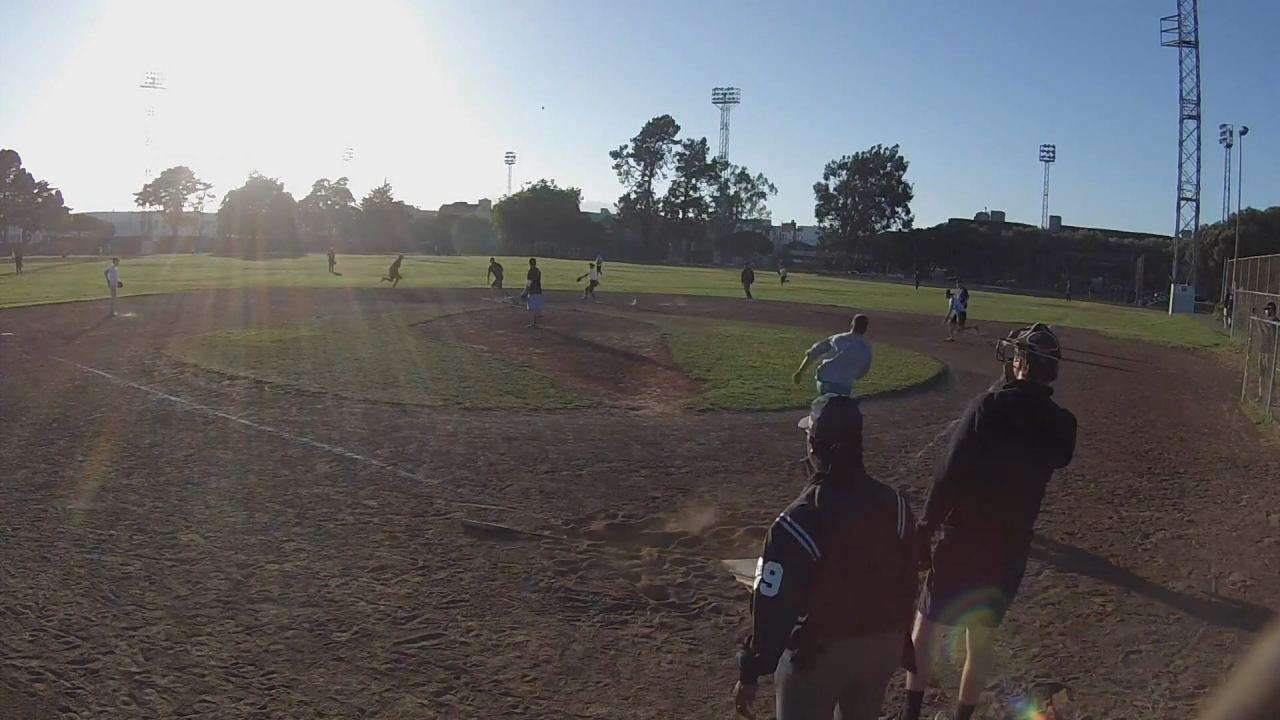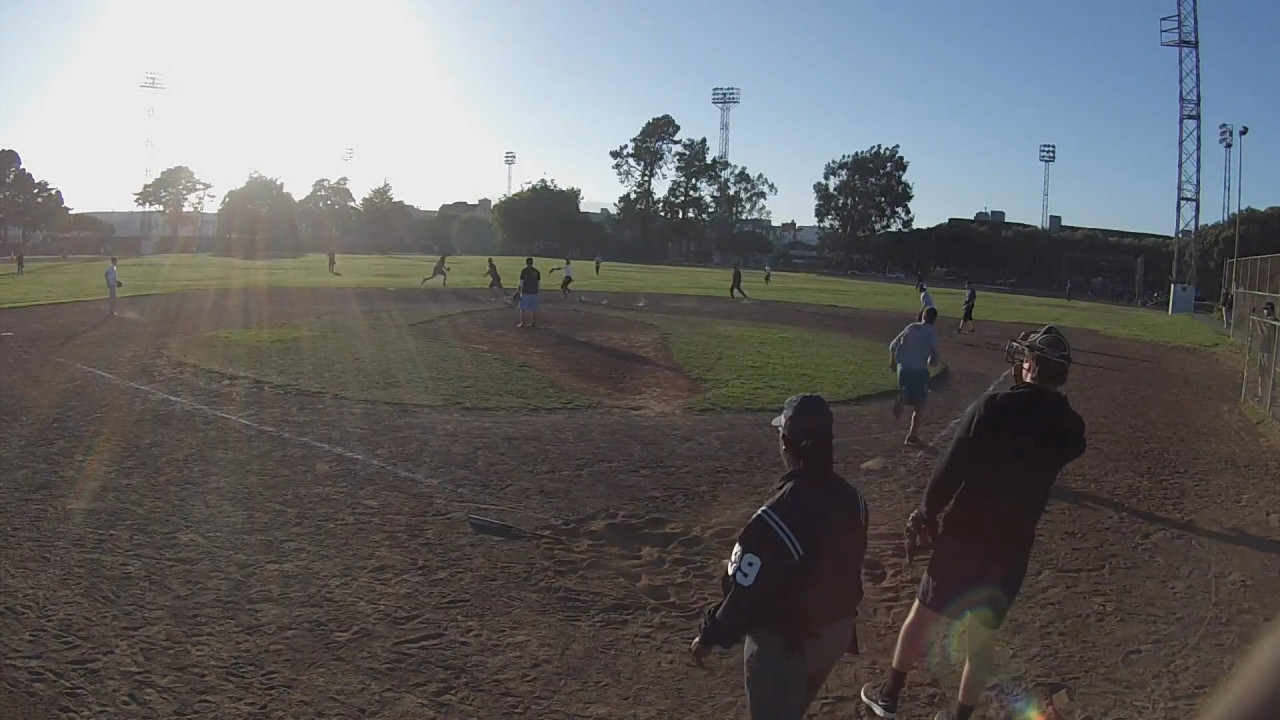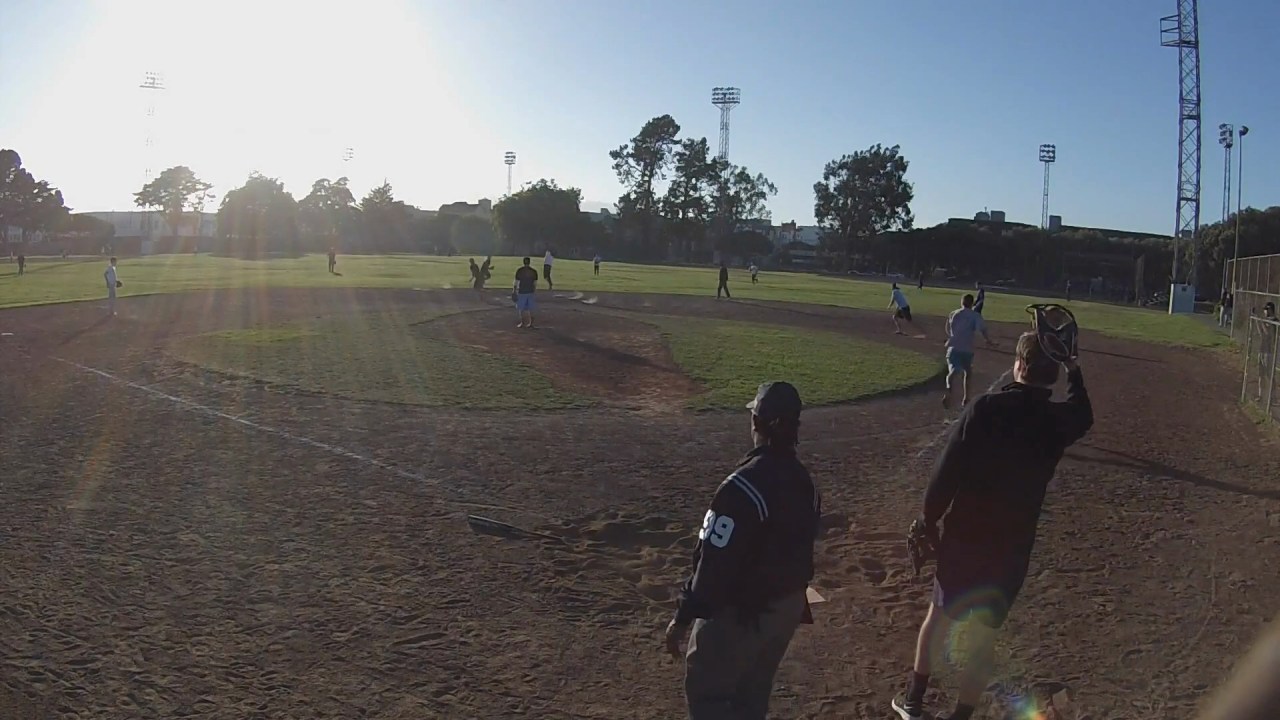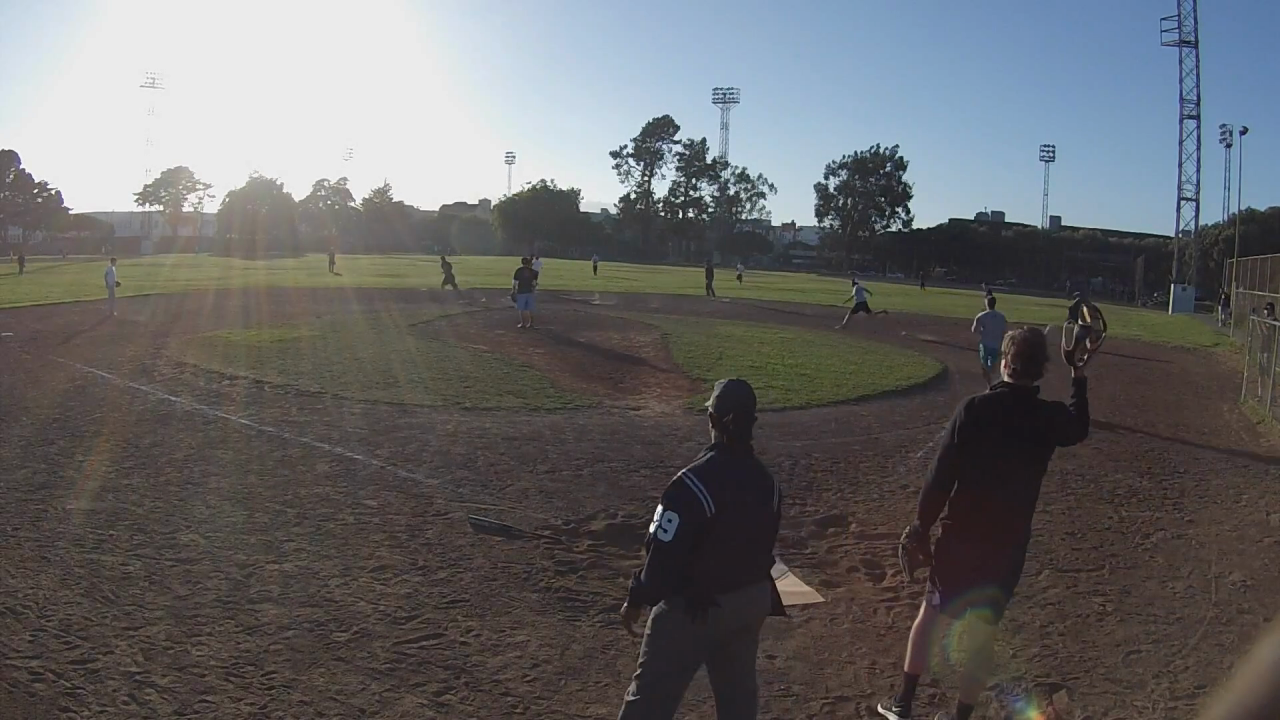
dt=0.4s
person 1, frame 1
left shoulder: (989, 407)
right shoulder: (1062, 423)
left elbow: (951, 473)
left wrist: (927, 524)
left hip: (964, 537)
right hip: (1012, 544)
left knee: (928, 625)
right knee: (981, 637)
person 1, frame 2
left shoulder: (993, 407)
right shoulder: (1068, 425)
left elbow: (952, 466)
left wrist: (927, 511)
right wrist: (1053, 395)
left hip: (964, 533)
right hip: (1012, 545)
left knee: (923, 614)
right knee: (981, 637)
person 1, frame 3
left shoulder: (985, 409)
right shoulder: (1057, 421)
left elbow: (947, 471)
right elbow: (1082, 414)
left wrist: (927, 518)
right wrist: (1072, 369)
left hip: (964, 534)
right hip: (1012, 544)
left knee: (939, 615)
right knee: (983, 636)
person 1, frame 4
left shoulder: (974, 409)
right shoulder: (1050, 417)
left elbow: (942, 474)
right elbow: (1079, 427)
left wrist: (921, 525)
right wrist: (1079, 380)
left hip: (962, 533)
right hip: (1008, 541)
left knee: (931, 614)
right knee: (982, 634)
person 2, frame 1
left shoulder: (798, 522)
right shoulder: (894, 504)
left elbow: (773, 606)
right elbow: (907, 583)
left wrist: (750, 672)
right wrist: (895, 637)
left hip: (818, 653)
right hip: (882, 645)
person 2, frame 2
left shoulder: (777, 518)
right shoulder: (851, 499)
left elbow: (746, 593)
left wrist: (710, 636)
left hip: (784, 641)
right hip: (837, 630)
person 2, frame 3
left shoulder: (743, 485)
right shoulder: (804, 483)
left elbow: (716, 561)
left wrist: (684, 615)
left hip: (738, 612)
right hip: (788, 604)
person 2, frame 4
left shoulder: (694, 481)
right shoulder: (765, 480)
left elbow: (665, 553)
left wrist: (637, 599)
left hip: (693, 605)
right hip: (752, 598)
left knee: (652, 691)
right knee: (738, 691)
